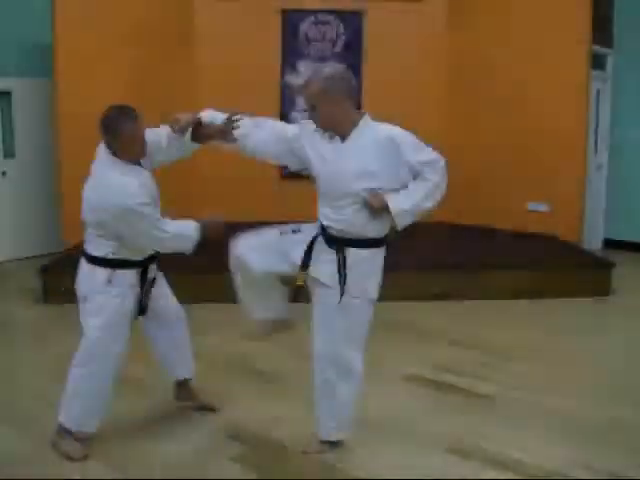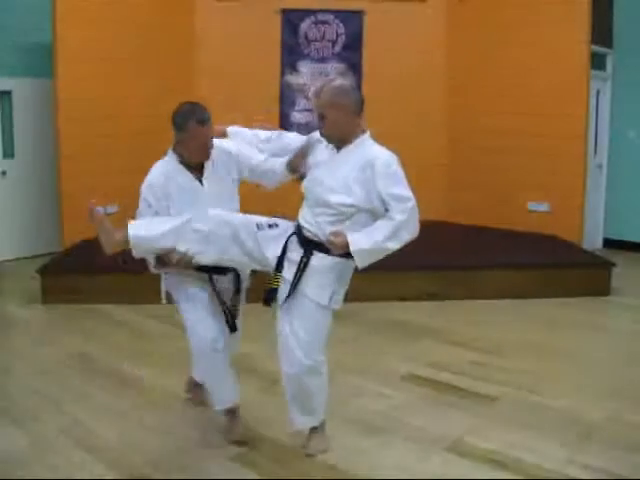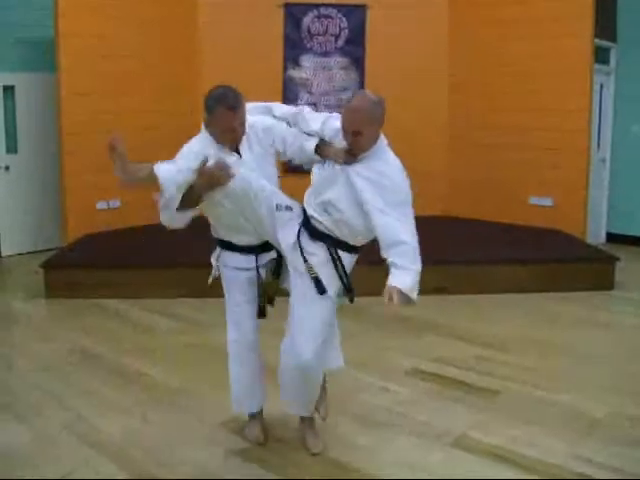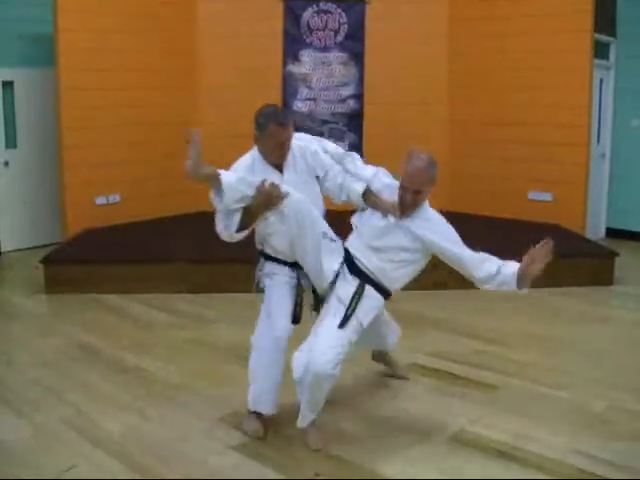
dt=0.5s
person 1, frame 1
left shoulder: (390, 140)
right shoulder: (310, 137)
left elbow: (435, 174)
right elbow: (262, 132)
left wrist: (395, 204)
right wrist: (210, 119)
left hip: (354, 261)
right hip: (318, 242)
left knee: (336, 351)
right knee: (247, 252)
left ankle: (332, 434)
right ankle: (274, 313)
person 1, frame 2
left shoulder: (380, 162)
right shoulder: (320, 146)
left elbow: (406, 220)
right elbow: (281, 143)
left wrist: (355, 242)
right wrist: (228, 133)
left hip: (322, 267)
right hip: (288, 242)
left knee: (302, 357)
right knee: (212, 224)
left ankle: (315, 425)
right ankle: (121, 238)
person 1, frame 3
left shoulder: (391, 176)
right shoulder: (335, 131)
left elbow: (402, 237)
right elbow: (297, 115)
left wrist: (402, 282)
left hip: (324, 258)
right hip: (294, 227)
left knee: (305, 350)
left ankle: (305, 414)
person 1, frame 4
left shoulder: (434, 228)
right shoulder: (380, 183)
left elbow: (473, 263)
left wrist: (520, 273)
left hip: (360, 296)
right hip: (332, 263)
left knee: (321, 364)
right knee: (289, 203)
left ankle: (308, 420)
person 2, frame 1
left shoulder: (113, 150)
right shoulder: (120, 191)
left elbow: (170, 141)
right elbow: (160, 233)
left wrist: (200, 128)
right wrist: (204, 229)
left hip: (138, 266)
right hip: (110, 278)
left knee: (170, 321)
right knee: (100, 354)
left ankle: (184, 388)
right ankle: (69, 430)
person 2, frame 2
left shoulder: (227, 153)
right shoulder: (158, 181)
left elbow: (269, 171)
right wrist: (168, 259)
left hip: (230, 268)
right hip: (189, 275)
left knee: (226, 336)
right knee: (208, 339)
left ankle: (197, 384)
right ankle: (229, 410)
person 2, frame 3
left shoulder: (261, 128)
right shoulder: (195, 155)
left elbow: (300, 143)
right elbow: (171, 215)
left wrist: (329, 151)
right wrist: (199, 188)
right hip: (238, 258)
right knee: (243, 335)
right ankle: (253, 413)
person 2, frame 4
left shoulder: (307, 151)
right shoulder: (243, 173)
left elbow: (342, 184)
right elbow: (228, 230)
left wrist: (382, 205)
right wrist: (258, 206)
right hip: (282, 267)
right knee: (273, 334)
left ankle: (380, 351)
right ankle: (257, 410)
